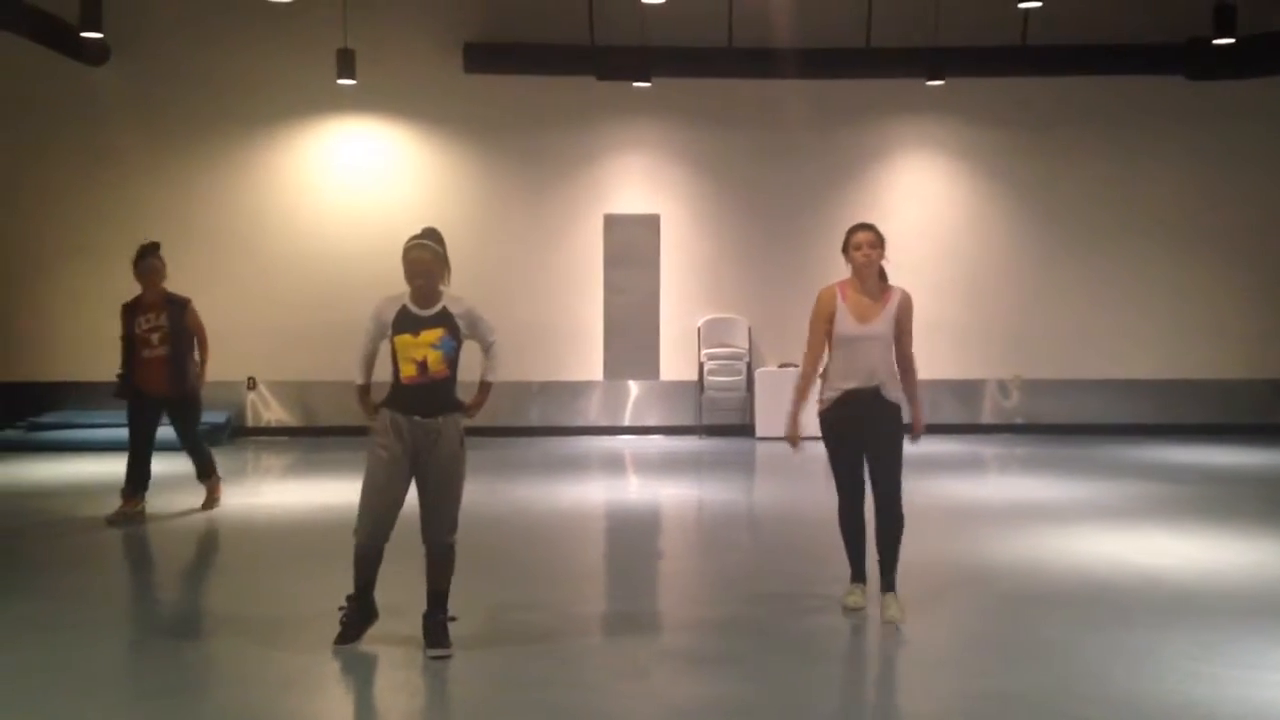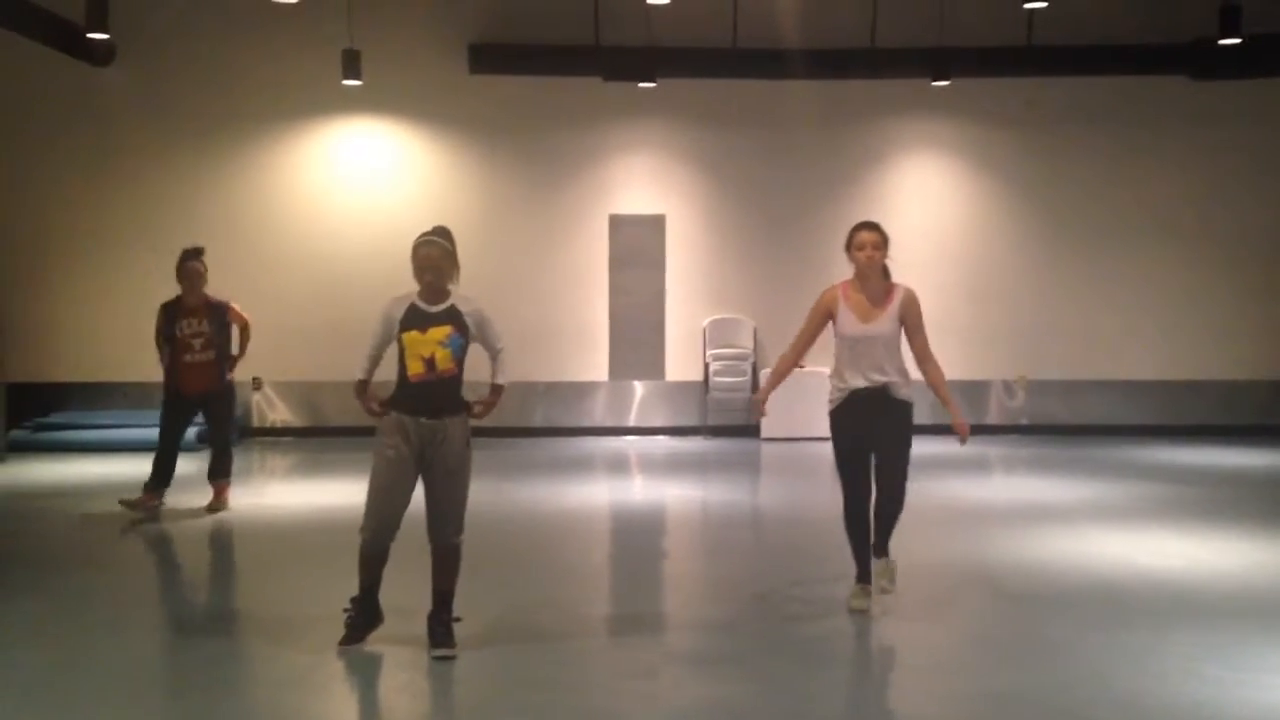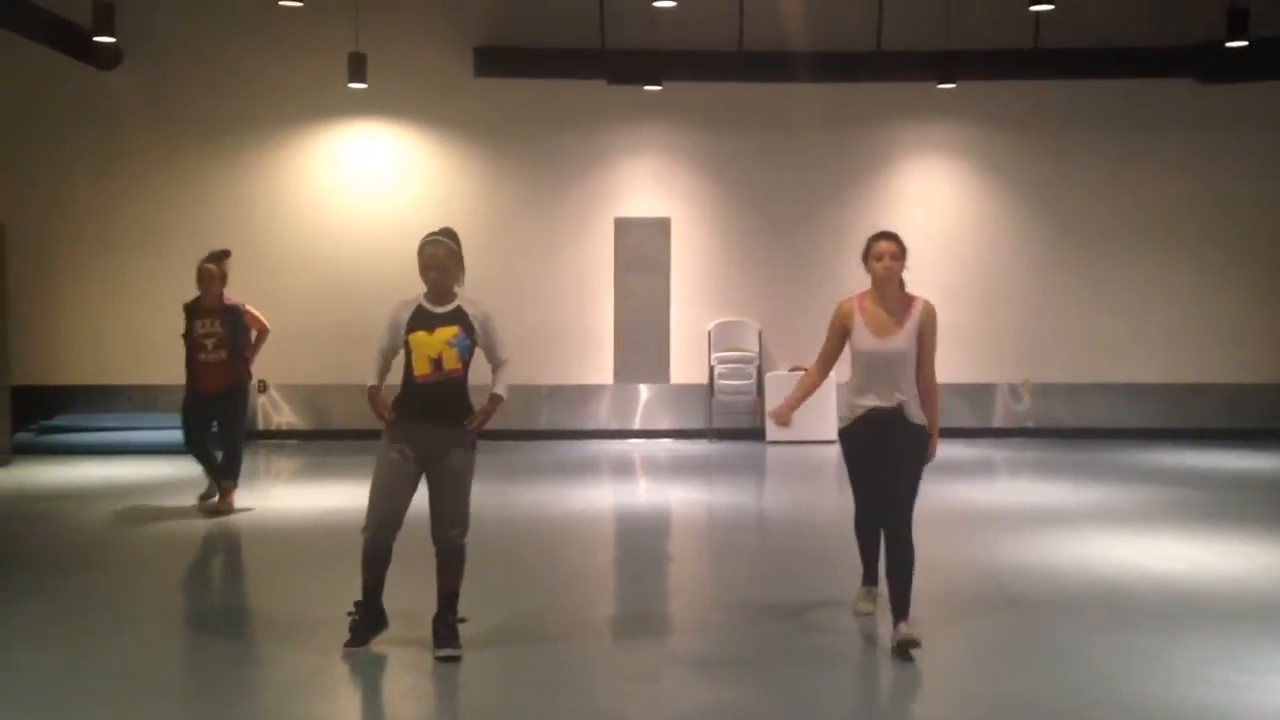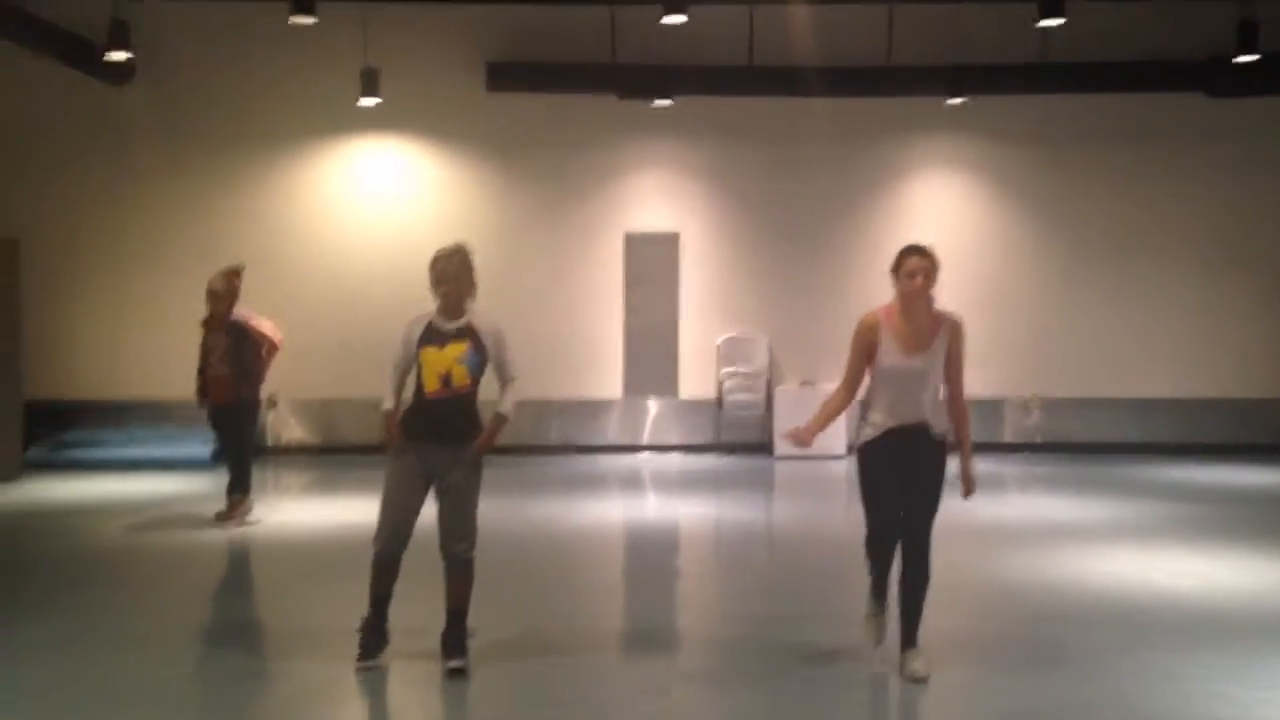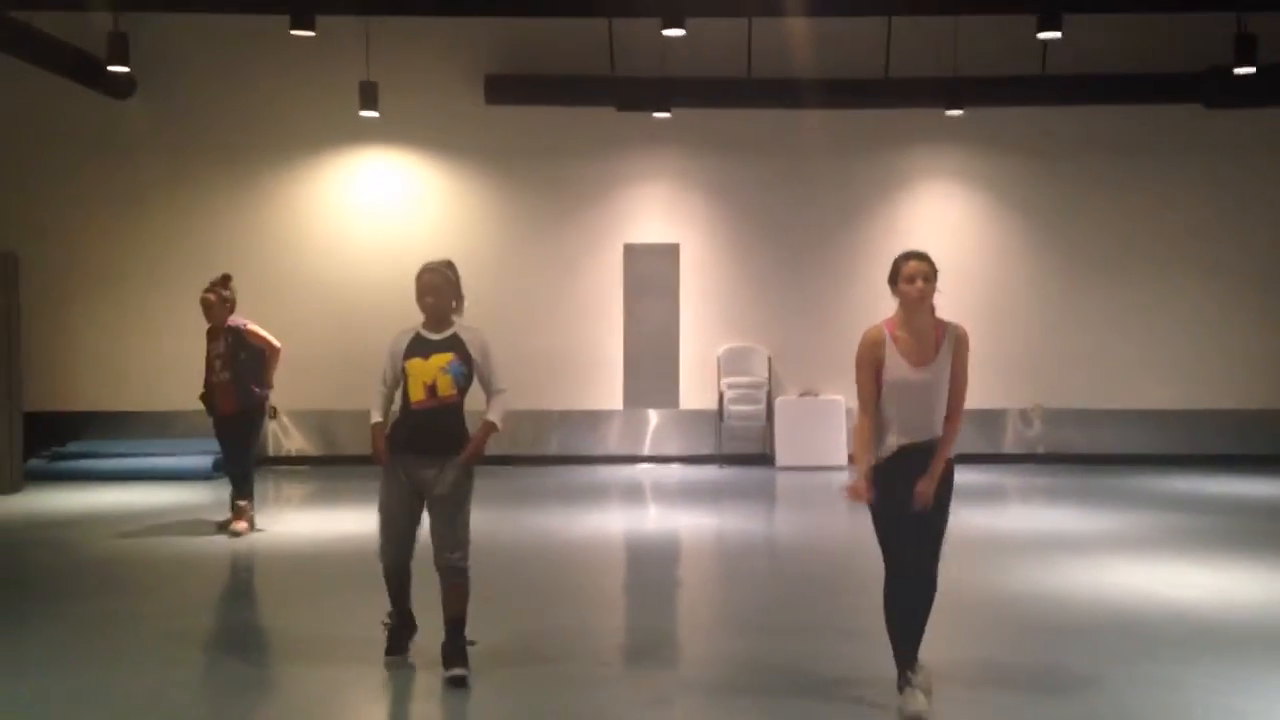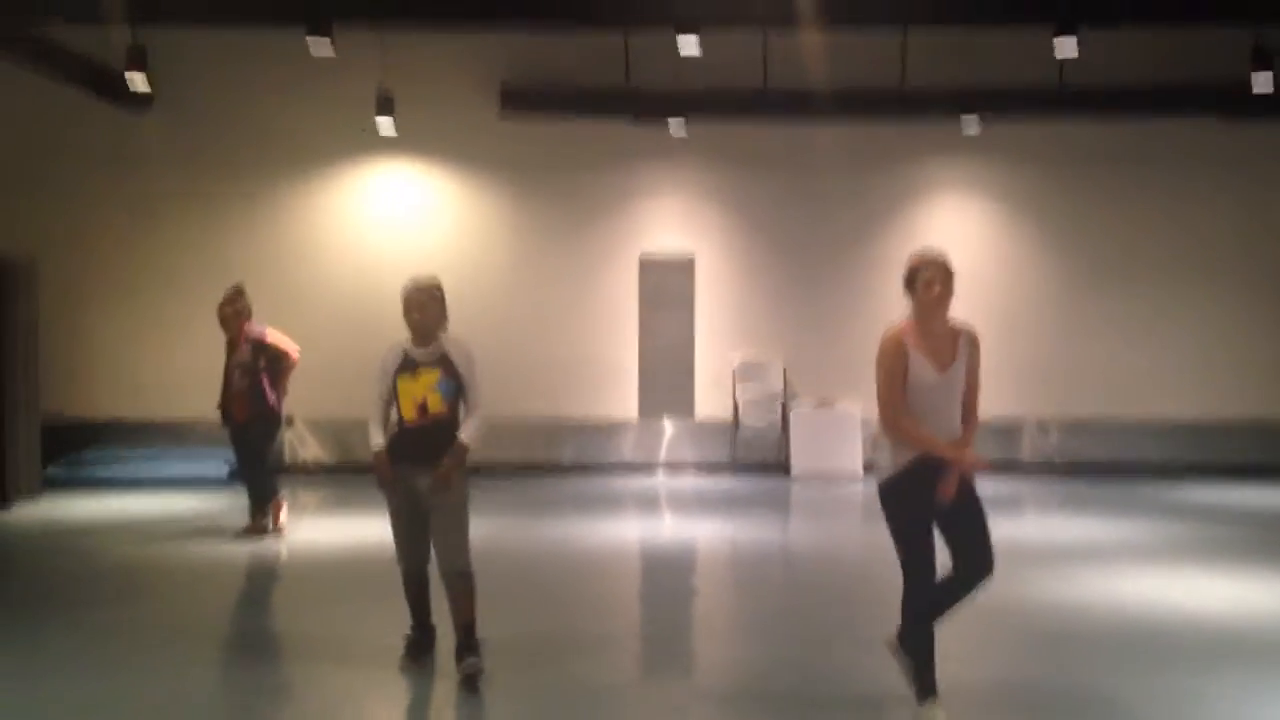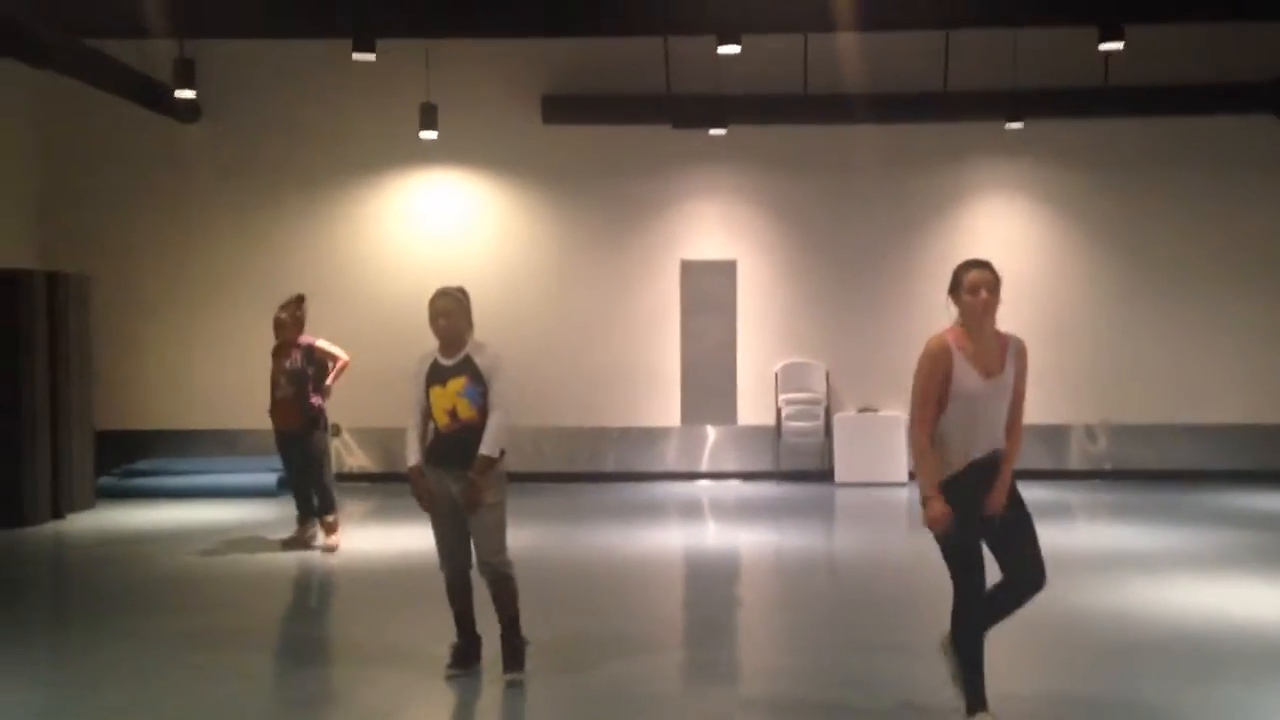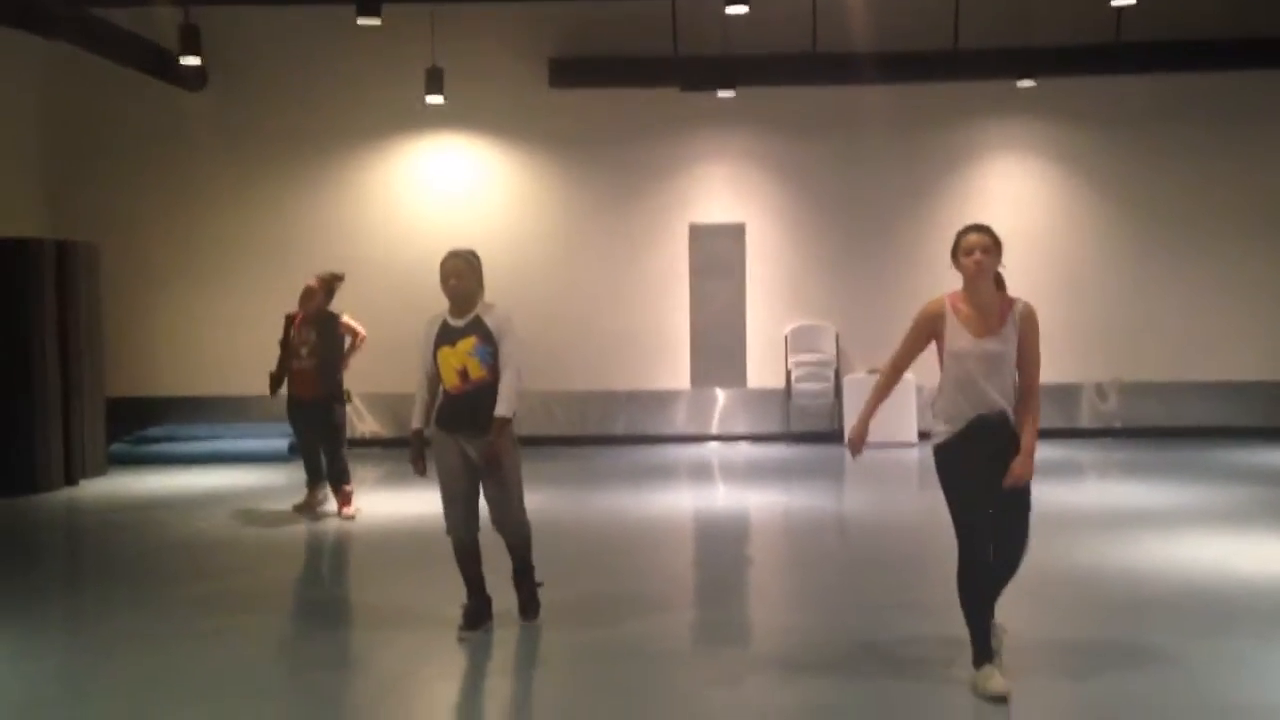
dt=0.3s
person 1, frame 1
left shoulder: (900, 300)
right shoulder: (829, 298)
left elbow: (904, 359)
right elbow: (812, 360)
left wrist: (915, 411)
right wrist: (795, 414)
left hip: (884, 406)
right hip: (840, 407)
left knee: (889, 498)
right knee: (849, 498)
left ankle: (889, 590)
right ankle: (857, 580)
person 1, frame 2
left shoulder: (904, 298)
right shoulder: (833, 298)
left elbow: (925, 358)
right elbow: (799, 347)
left wrist: (953, 410)
right wrist: (766, 389)
left hip: (892, 404)
right hip: (848, 406)
left knee: (892, 491)
right knee: (856, 498)
left ankle: (882, 554)
right ankle: (863, 579)
person 1, frame 3
left shoulder: (922, 312)
right shoulder: (848, 311)
left elbow: (926, 378)
right elbow: (821, 367)
left wrist: (934, 431)
right wrist: (788, 404)
left hip: (906, 425)
right hip: (860, 424)
left knee: (899, 521)
right knee: (868, 512)
left ankle: (901, 621)
right ankle: (869, 583)
person 1, frame 4
left shoulder: (950, 328)
right shoulder: (872, 325)
left elbow: (954, 396)
right elbow: (848, 388)
left wrist: (965, 458)
right wrist: (813, 427)
left hip: (927, 442)
right hip: (879, 440)
left knee: (917, 543)
right knee: (882, 532)
left ankle: (910, 645)
right ankle: (878, 598)
person 1, frame 5
left shoulder: (955, 337)
right shoulder: (876, 339)
left elbow: (954, 412)
right elbow: (866, 414)
left wrist: (934, 473)
right wrist: (860, 472)
left hip: (934, 460)
right hip: (888, 463)
left knee: (926, 570)
right knee: (900, 569)
left ankle: (912, 660)
right ankle: (906, 681)
person 1, frame 6
left shoulder: (967, 340)
right shoulder: (896, 342)
left elbow: (969, 413)
right elbow: (893, 421)
left wrist: (954, 470)
right wrist: (953, 455)
left hip: (948, 467)
right hip: (905, 472)
left knee: (977, 564)
right knee: (920, 579)
left ankle: (907, 638)
person 1, frame 7
left shoulder: (1015, 349)
right shoulder: (940, 349)
left elbow: (1013, 426)
right elbow: (920, 428)
left wrist: (1002, 483)
right wrist: (930, 496)
left hip: (993, 474)
right hip: (949, 480)
left knee: (1030, 576)
right knee: (969, 590)
left ankle: (959, 642)
person 1, frame 8
left shoulder: (1022, 314)
right shoulder: (937, 313)
left elbow: (1030, 387)
right elbow: (897, 366)
left wrist: (1027, 452)
right wrist: (865, 417)
left hip: (1005, 436)
right hip: (956, 438)
left knee: (1012, 546)
right knee: (973, 544)
left ankle: (984, 615)
right ankle: (983, 661)
person 2, frame 1
left shoulder: (462, 312)
right shoulder: (387, 310)
left elbow: (490, 344)
right elbow: (368, 350)
left wrist: (482, 394)
right wrist: (364, 395)
left hip: (443, 429)
right hip: (394, 425)
left knee: (440, 531)
right knee: (371, 523)
left ankle: (436, 620)
right ankle: (360, 607)
person 2, frame 2
left shoulder: (469, 312)
right shoulder: (397, 309)
left elbow: (497, 352)
right elbow: (374, 352)
left wrist: (494, 392)
right wrist: (363, 388)
left hip: (450, 427)
right hip: (400, 425)
left knee: (446, 530)
right knee: (378, 522)
left ankle: (441, 621)
right ankle: (365, 608)
person 2, frame 3
left shoulder: (475, 315)
right shoulder: (404, 312)
left elbow: (501, 363)
right elbow: (382, 357)
left wrist: (493, 403)
right wrist: (375, 393)
left hip: (454, 433)
right hip: (405, 429)
left knee: (451, 531)
right knee: (379, 522)
left ankle: (446, 622)
right ankle: (369, 611)
person 2, frame 4
left shoulder: (485, 331)
right shoulder: (417, 327)
left elbow: (508, 381)
right elbow: (396, 375)
left wrist: (496, 423)
right wrist: (389, 415)
left hip: (462, 448)
right hip: (413, 445)
left knee: (458, 545)
right knee: (389, 537)
left ankle: (455, 637)
right ankle: (375, 626)
person 2, frame 5
left shoulder: (472, 341)
right shoulder: (403, 340)
left elbow: (496, 392)
right elbow: (385, 389)
left wrist: (484, 432)
right wrist: (377, 428)
left hip: (451, 460)
right hip: (401, 457)
left knee: (452, 554)
right knee: (394, 550)
left ankle: (455, 647)
right ankle: (401, 622)
person 2, frame 6
left shoulder: (458, 353)
right shoulder: (394, 357)
left elbow: (474, 409)
right elbow: (380, 410)
left wrist: (459, 455)
right wrist: (379, 454)
left hip: (445, 466)
right hip: (402, 467)
left knee: (454, 558)
right knee: (411, 558)
left ankle: (467, 647)
right ankle: (421, 634)
person 2, frame 7
left shoulder: (485, 358)
right shoulder: (425, 366)
left elbow: (497, 415)
right elbow: (417, 422)
left wrist: (479, 472)
right wrist: (416, 473)
left hip: (482, 471)
right hip: (439, 473)
left knee: (493, 559)
right knee: (453, 565)
left ankle: (512, 642)
right ankle: (467, 644)
person 2, frame 8
left shoulder: (496, 319)
right shoulder: (435, 327)
left elbow: (510, 373)
right elbow: (427, 384)
left wrist: (498, 432)
right wrist: (417, 437)
left hip: (492, 433)
right hip: (450, 436)
left knee: (510, 518)
right knee: (460, 525)
left ankle: (526, 586)
right ankle: (478, 604)
person 3, frame 1
left shoulder: (181, 305)
right shoulder: (129, 310)
left elbow: (201, 336)
right elbow: (127, 346)
left wrist: (202, 369)
right wrist: (126, 377)
left hip: (179, 388)
right hip: (143, 390)
left knee: (191, 439)
right knee: (139, 445)
left ankle: (212, 483)
right ankle: (133, 501)
person 3, frame 2
left shoulder: (220, 308)
right shoulder: (168, 310)
left elbow: (245, 325)
right elbow: (160, 337)
left wrist: (237, 357)
right wrist: (168, 362)
left hip: (217, 386)
right hip: (180, 387)
left knee: (220, 438)
right knee: (168, 440)
left ankle: (221, 490)
right ankle: (153, 495)
person 3, frame 3
left shoulder: (236, 310)
right shoulder: (190, 310)
left elbow: (264, 329)
left wrist: (248, 358)
right wrist: (193, 362)
left hip: (231, 386)
right hip: (199, 386)
left knee: (230, 440)
right knee: (193, 437)
left ankle: (227, 492)
right ankle: (215, 479)
person 3, frame 4
left shoulder: (242, 325)
right shoulder: (208, 324)
left elbow: (273, 343)
left wrist: (258, 373)
right wrist: (203, 389)
left hip: (241, 399)
right hip: (217, 400)
left knee: (240, 451)
right knee: (228, 452)
left ankle: (238, 503)
right ankle: (240, 499)
person 3, frame 5
left shoulder: (241, 329)
right shoulder: (212, 333)
left elbow: (274, 347)
left wrist: (266, 380)
right wrist: (209, 397)
left hip: (247, 407)
right hip: (223, 409)
left knee: (242, 459)
right knee: (231, 461)
left ankle: (243, 512)
right ankle: (243, 509)
person 3, frame 6
left shoulder: (259, 338)
right shoulder: (232, 344)
left elbow: (293, 354)
left wrist: (280, 385)
right wrist: (226, 408)
left hip: (262, 412)
right hip: (238, 416)
left knee: (259, 461)
right knee: (247, 468)
left ankle: (277, 505)
right ankle: (259, 517)
person 3, frame 7
left shoulder: (310, 346)
right shoulder: (278, 351)
left elbow: (343, 358)
left wrist: (327, 386)
right wrist: (275, 414)
left hip: (310, 421)
right hip: (285, 425)
left knee: (319, 471)
right knee: (296, 478)
left ankle: (331, 526)
right ankle: (306, 527)
person 3, frame 8
left shoulder: (332, 321)
right shoulder: (291, 320)
left elbow: (360, 334)
left wrist: (344, 358)
right wrist: (278, 375)
left hip: (327, 394)
right hip: (298, 396)
left knee: (333, 445)
right knee: (307, 446)
left ankle: (344, 498)
right ankle: (316, 491)
